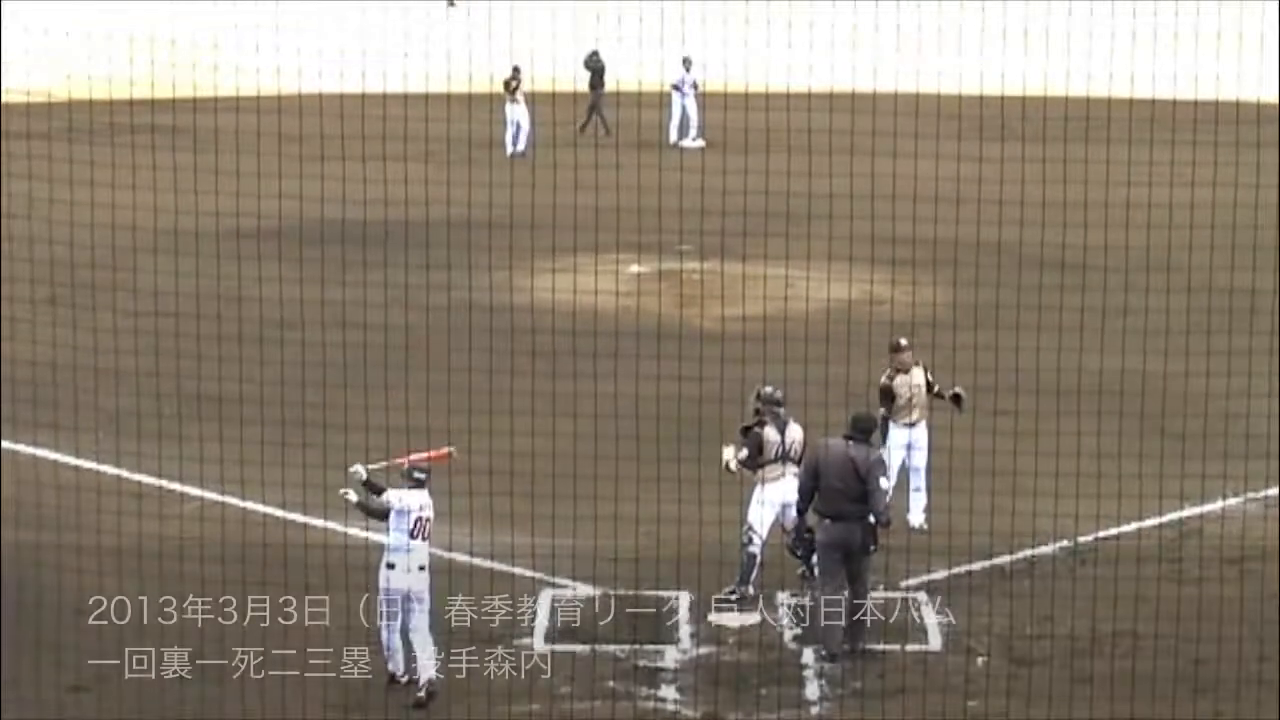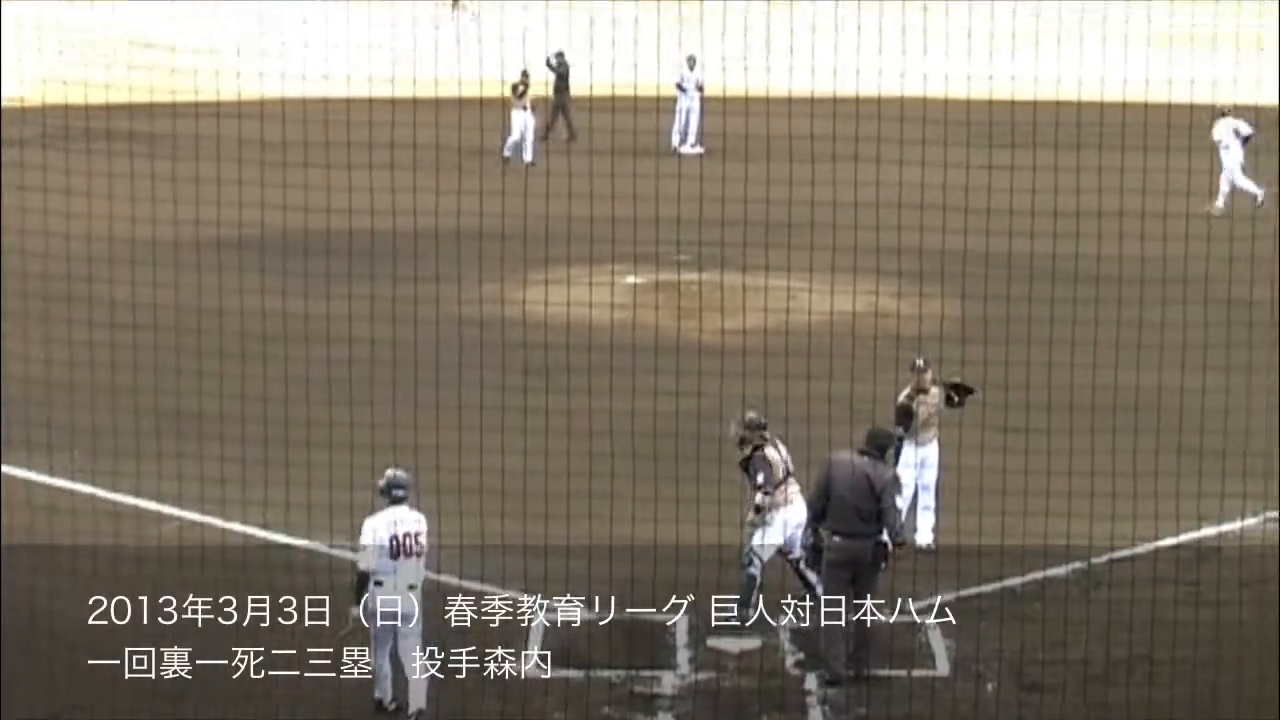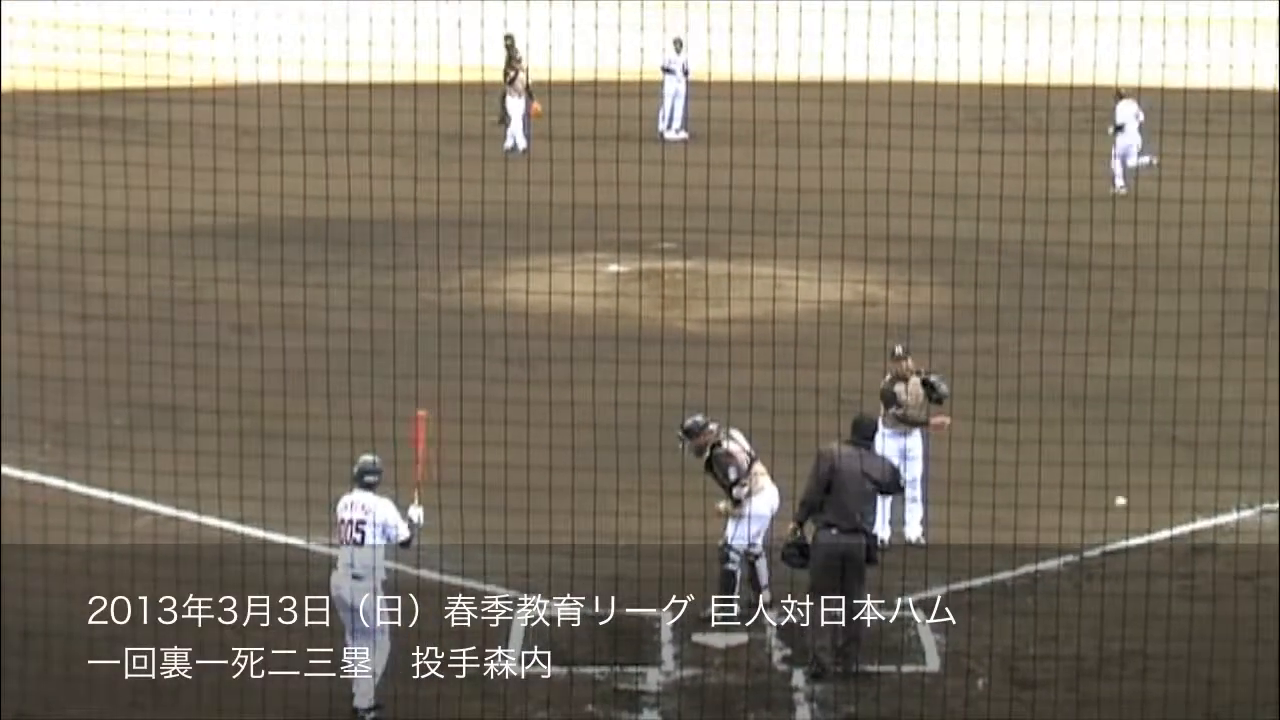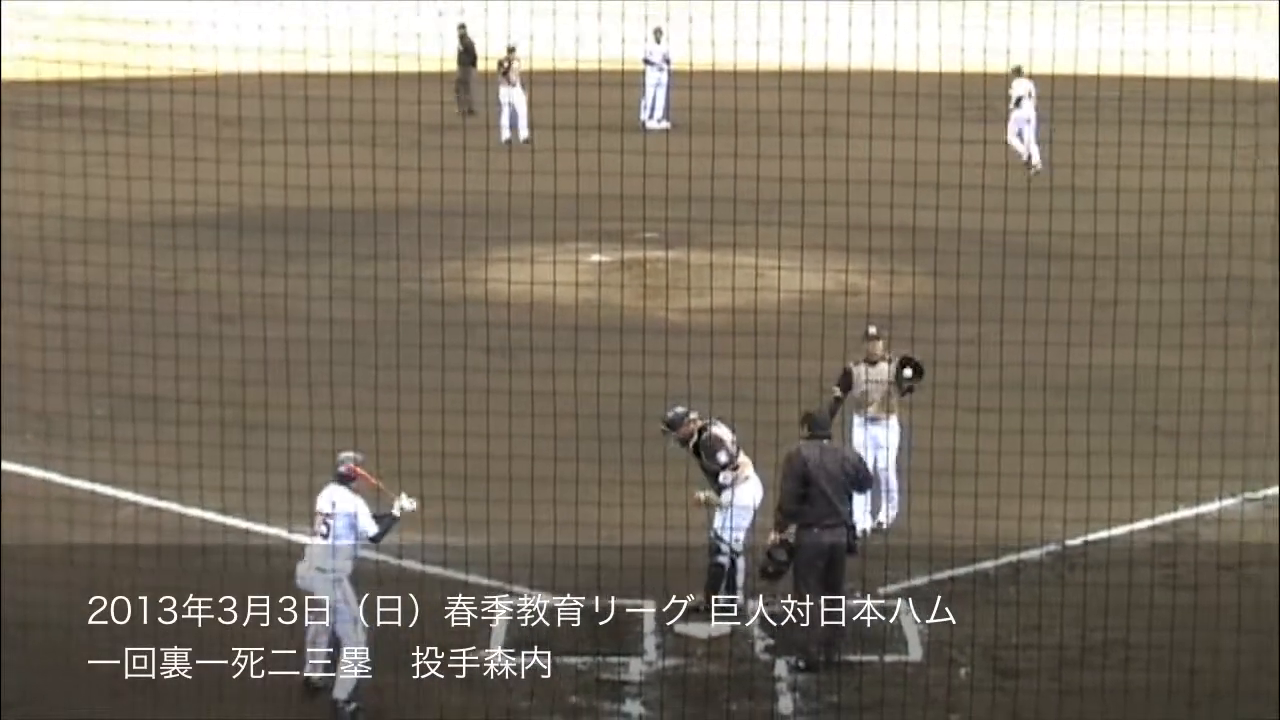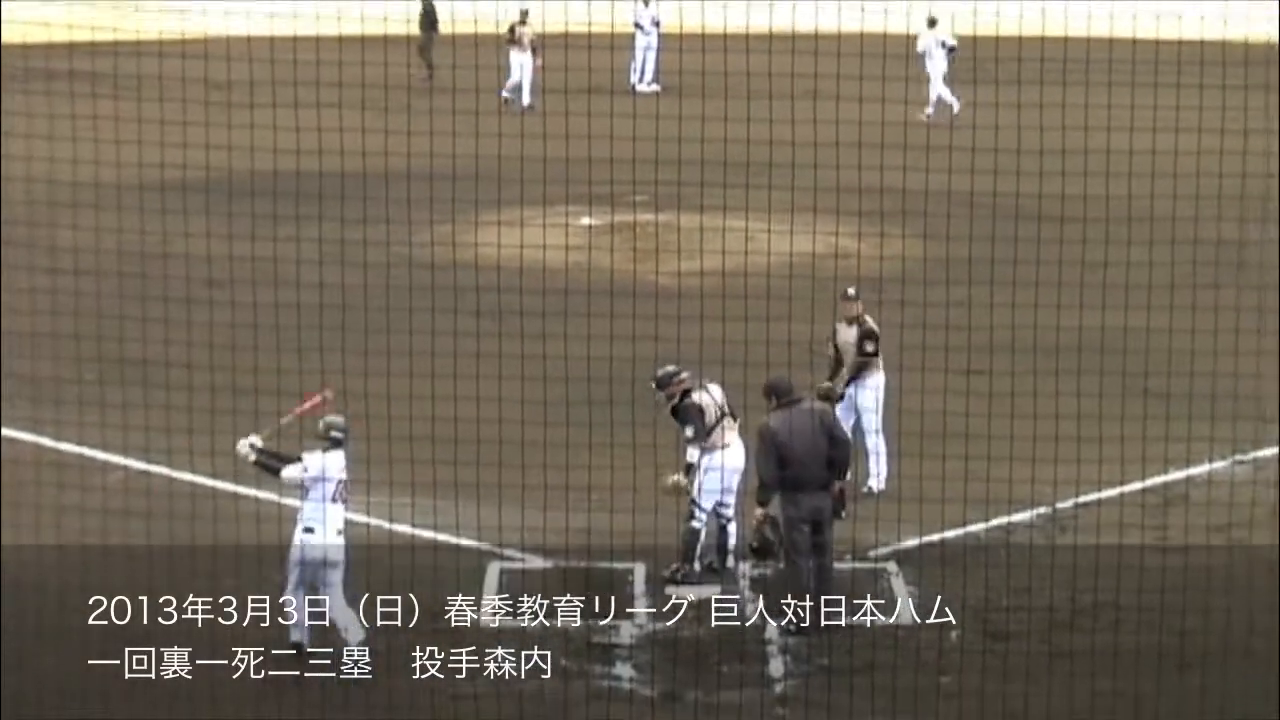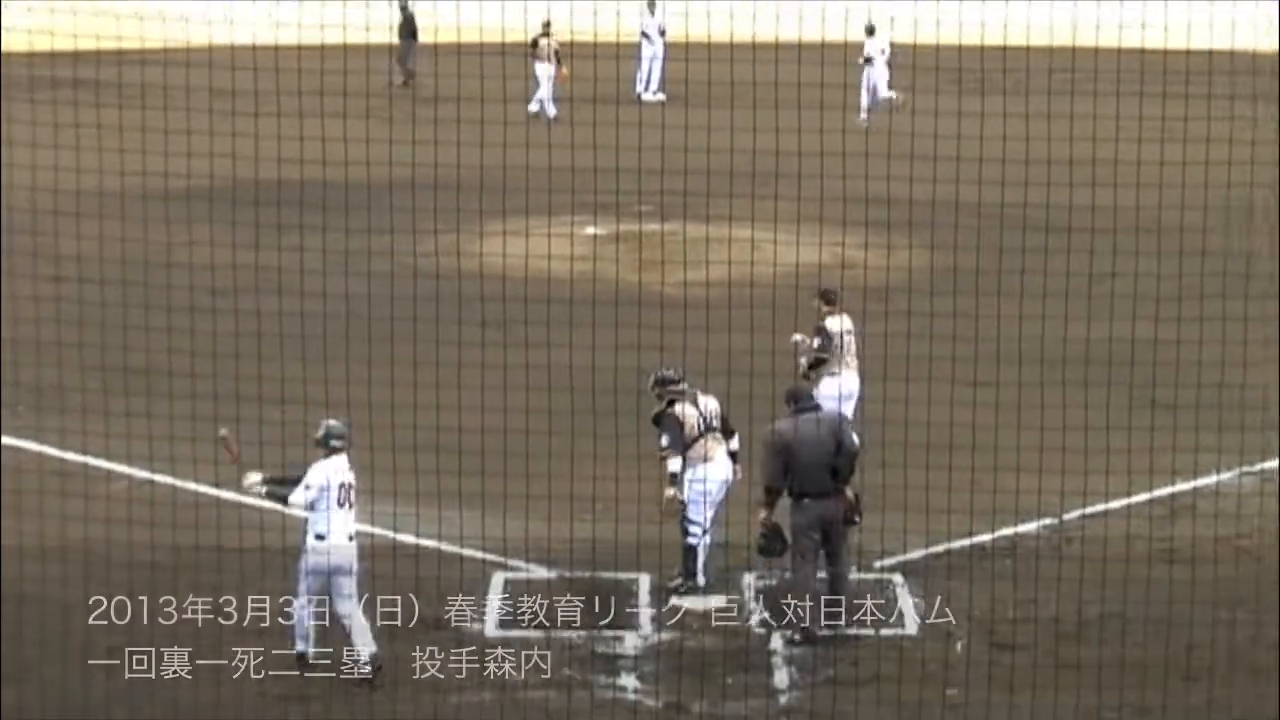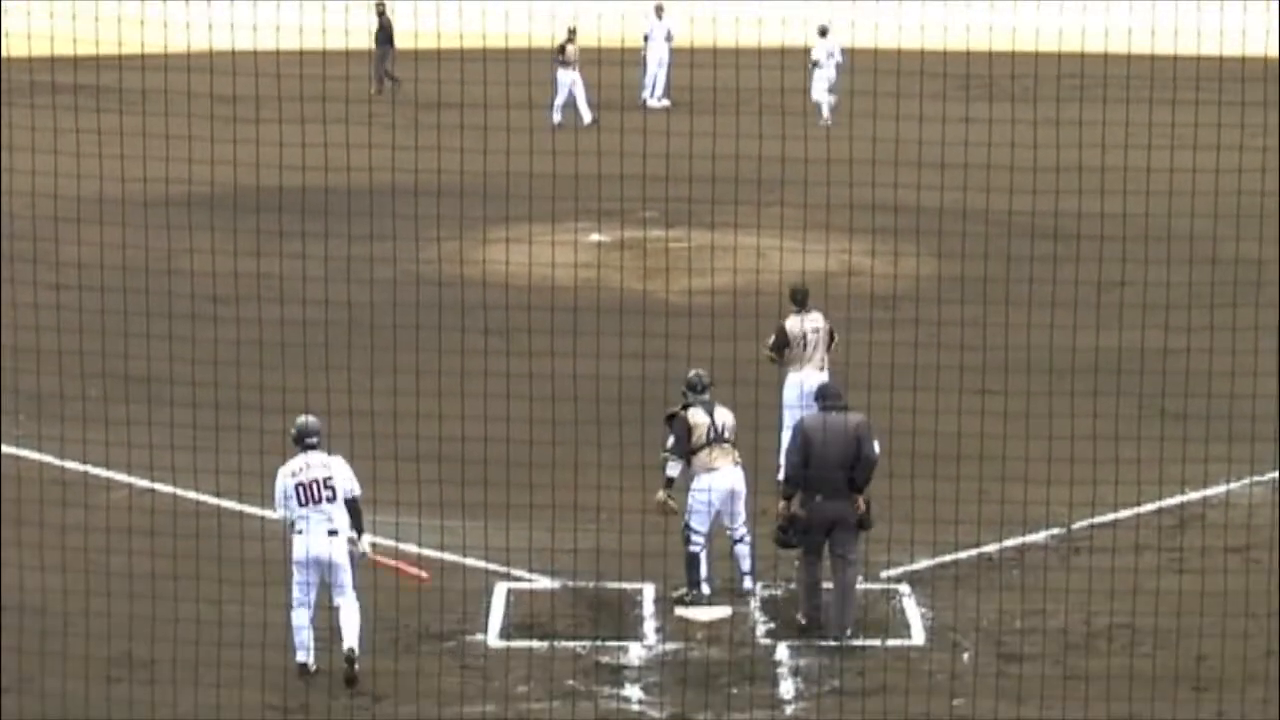
dt=0.5s
person 1, frame 1
left shoulder: (823, 448)
right shoulder: (872, 457)
left elbow: (805, 486)
right elbow: (877, 493)
left wrist: (800, 513)
right wrist: (882, 519)
left hip: (828, 528)
right hip: (858, 529)
left knee: (829, 589)
right knee: (859, 587)
left ankle: (831, 646)
right ankle: (855, 640)
person 1, frame 2
left shoulder: (836, 462)
right shoulder: (886, 474)
left elbow: (817, 500)
right elbow: (890, 511)
left wrist: (814, 526)
right wrist: (897, 539)
left hip: (837, 543)
right hip: (868, 547)
left knee: (833, 607)
left ankle: (834, 669)
right ankle: (859, 665)
person 1, frame 3
left shoulder: (830, 454)
right shoulder: (882, 466)
left elbow: (813, 493)
right elbow: (895, 488)
left wrist: (799, 520)
left hip: (828, 537)
right hip: (858, 540)
left knee: (822, 599)
right knee: (853, 601)
left ankle: (821, 662)
right ankle: (847, 660)
person 1, frame 4
left shoulder: (798, 453)
right shoulder: (848, 456)
left elbow: (789, 496)
right elbow: (865, 484)
left wrist: (779, 528)
left hip: (810, 534)
right hip: (840, 534)
left knee: (809, 596)
right knee: (835, 594)
left ankle: (811, 656)
right ankle: (830, 650)
person 1, frame 5
left shoulder: (770, 426)
right shoulder: (820, 411)
left elbow: (768, 472)
right elbow: (843, 444)
left wrist: (763, 504)
right wrist: (837, 478)
left hip: (795, 499)
right hip: (824, 495)
left knee: (798, 558)
right knee: (823, 553)
right ankle: (822, 609)
person 1, frame 6
left shoulder: (780, 429)
right shoulder: (836, 420)
left elbow: (775, 475)
right elbow: (851, 452)
left wrist: (768, 506)
right wrist: (843, 484)
left hip: (804, 505)
right hip: (836, 502)
left knee: (805, 565)
right knee: (837, 561)
left ankle: (807, 625)
right ankle: (836, 613)
person 1, frame 7
left shoulder: (805, 423)
right shoulder: (860, 422)
left elbow: (794, 465)
right elbow: (869, 459)
left wrist: (787, 497)
right wrist: (857, 491)
left hip: (813, 502)
right hip: (847, 504)
left knee: (810, 559)
right knee: (845, 564)
left ankle: (809, 617)
right ankle: (842, 627)
person 2, frame 1
left shoulder: (406, 497)
right shoulder: (424, 499)
left elbow: (386, 496)
right elbow: (384, 512)
left wrist: (364, 479)
right wrist: (358, 500)
left hip: (394, 574)
right hip: (420, 576)
left knee: (391, 626)
right knee: (420, 631)
left ankle: (397, 673)
right ankle: (428, 680)
person 2, frame 2
left shoulder: (375, 522)
right shoulder: (419, 519)
left elbow: (365, 568)
left wrist: (357, 602)
left hip: (382, 594)
right hip: (411, 595)
left knee: (381, 648)
right knee: (412, 653)
left ankle: (384, 699)
person 2, frame 3
left shoulder: (343, 502)
right shoulder: (382, 505)
right elbow: (404, 540)
left wrist: (406, 520)
right wrist: (413, 519)
left hip: (341, 580)
right hip: (364, 584)
left knee: (355, 640)
right knee: (377, 645)
left ankle: (363, 696)
person 2, frame 4
left shoulder: (326, 494)
right shoulder: (352, 501)
right elbow: (374, 535)
left wrist: (395, 511)
right wrist: (396, 514)
left hip: (309, 572)
right hip: (331, 577)
left knee: (320, 623)
right knee: (353, 639)
left ankle: (311, 675)
person 2, frame 5
left shoulder: (324, 461)
right shoulder: (335, 458)
left elbow: (288, 474)
right elbow: (293, 461)
left wrist: (253, 458)
right wrist: (258, 447)
left hip: (309, 539)
right hip: (334, 542)
left knee: (295, 592)
right knee: (334, 598)
left ankle: (298, 641)
right ankle: (356, 641)
person 2, frame 6
left shoulder: (323, 468)
right shoulder: (342, 464)
left elbow: (297, 499)
right elbow: (302, 481)
left wrist: (264, 490)
right wrist: (264, 479)
left hip: (319, 548)
right hip: (346, 548)
left knee: (305, 602)
right knee: (348, 607)
left ankle: (303, 655)
right ankle: (368, 656)
person 2, frame 7
left shoulder: (285, 471)
right shoulder: (337, 463)
left elbow: (285, 515)
right elbow: (352, 502)
right wrist: (360, 534)
left hip: (303, 543)
right hip: (335, 541)
left knee: (302, 604)
right knee: (346, 600)
left ankle: (304, 661)
right ankle: (350, 649)
person 3, frame 1
left shoulder: (758, 431)
right shoulder: (795, 427)
left elbow: (744, 461)
right elbow: (798, 458)
left wrist: (729, 457)
left hip: (769, 489)
right hip: (791, 484)
left knee: (752, 537)
left ankle: (744, 588)
person 3, frame 2
left shoulder: (759, 456)
right shoulder: (775, 445)
left elbow: (764, 489)
left wrist: (756, 513)
right wrist: (761, 509)
left hip: (779, 513)
right hip: (797, 507)
left knee: (753, 561)
right knee: (796, 553)
left ankle: (746, 611)
right ankle: (817, 591)
person 3, frame 3
left shoulder: (720, 453)
right shoulder: (729, 433)
left elbow: (740, 483)
right elbow: (752, 458)
left wrist: (732, 506)
left hip: (753, 502)
right hip: (768, 493)
left knee: (730, 552)
right knee: (753, 548)
left ankle: (726, 607)
right ankle: (762, 596)
person 3, frame 4
left shoulder: (707, 439)
right shoulder: (709, 428)
left elbow: (729, 466)
left wrist: (715, 494)
right wrist: (717, 492)
left hip: (738, 492)
right hip: (750, 486)
left knee: (720, 544)
right knee: (734, 545)
left ankle: (712, 599)
right ankle: (735, 596)
person 3, frame 5
left shoulder: (689, 404)
right shoulder: (711, 388)
left elbow: (695, 441)
right elbow: (732, 418)
left wrist: (685, 473)
left hip: (716, 458)
right hip: (736, 451)
left knee: (698, 512)
right knee: (727, 509)
left ankle: (689, 567)
right ankle: (725, 560)
person 3, frame 6
left shoulder: (671, 414)
right shoulder: (709, 400)
left elbow: (672, 451)
right elbow: (730, 434)
left wrist: (672, 484)
right wrist: (735, 462)
left hip: (701, 471)
right hip: (724, 466)
left knee: (693, 526)
right knee: (705, 523)
left ankle: (693, 581)
right ankle: (696, 571)
person 3, frame 7
left shoulder: (685, 416)
right shoulder: (726, 413)
left elbow: (676, 455)
left wrist: (666, 488)
left hip: (707, 479)
right hip: (735, 475)
left knee: (695, 535)
right knee: (739, 531)
left ankle: (698, 589)
right ankle: (747, 581)
person 4, frame 1
left shoulder: (920, 368)
right shoulder: (888, 381)
left elbow: (932, 388)
right elbow: (885, 415)
left wrist: (948, 395)
right wrist: (884, 444)
left hip: (919, 428)
right hip: (897, 430)
left knee: (919, 474)
right knee: (888, 473)
left ankle: (916, 517)
person 4, frame 2
left shoulder: (937, 388)
right shoulder: (906, 400)
right elbow: (900, 436)
right wrist: (896, 466)
left hip: (930, 446)
right hip: (909, 446)
left knee: (927, 491)
right knee: (904, 492)
left ankle: (924, 537)
person 4, frame 3
left shoulder: (921, 377)
right shoulder: (888, 387)
left elbow: (938, 400)
right elbow: (901, 417)
left wrist: (936, 390)
right wrist: (930, 422)
left hip: (913, 435)
right hip: (889, 434)
left knee: (914, 483)
left ankle: (913, 532)
right ankle: (881, 533)
person 4, frame 4
left shoulder: (892, 366)
right shoulder: (853, 368)
left elbow: (904, 390)
right elbow: (838, 398)
left hip: (887, 424)
right hip: (861, 424)
left knee: (886, 471)
left ankle: (887, 513)
right ankle: (861, 522)
person 4, frame 5
left shoulder: (867, 328)
right shoulder: (840, 325)
left elbow: (865, 363)
right elbow: (838, 355)
left wrist: (843, 384)
right wrist: (831, 380)
left hip: (870, 380)
right hip: (850, 381)
left knee: (872, 430)
right knee: (840, 424)
left ankle: (878, 480)
person 4, frame 6
left shoulder: (824, 327)
right shoulder: (847, 321)
left elbow: (819, 357)
left wrist: (805, 367)
right wrist: (808, 343)
left hip: (832, 382)
right hip: (851, 380)
person 4, frame 7
left shoulder: (787, 324)
right shoulder: (821, 319)
left elbow: (772, 352)
right elbow: (831, 343)
left wrist: (781, 359)
left hip: (797, 377)
right hip: (820, 376)
left knee: (790, 424)
